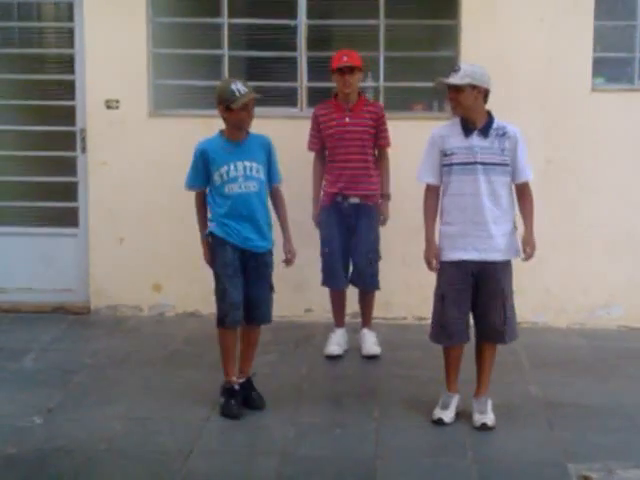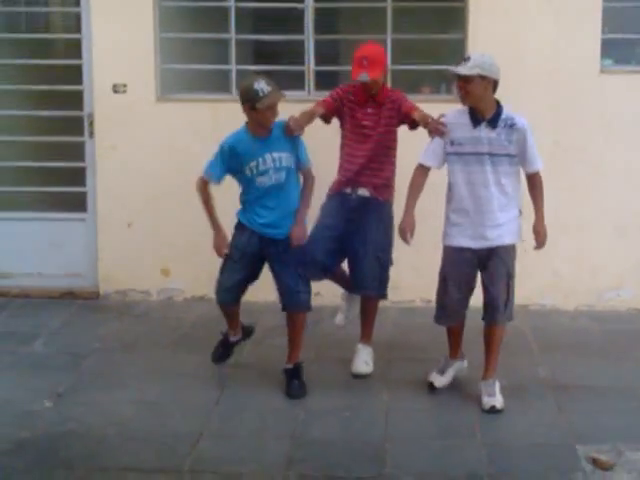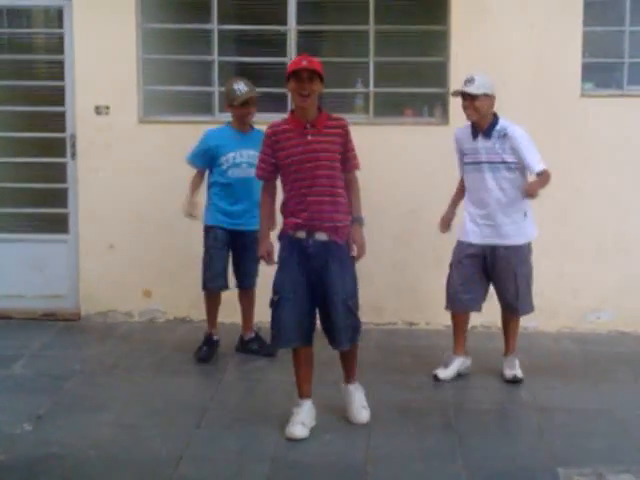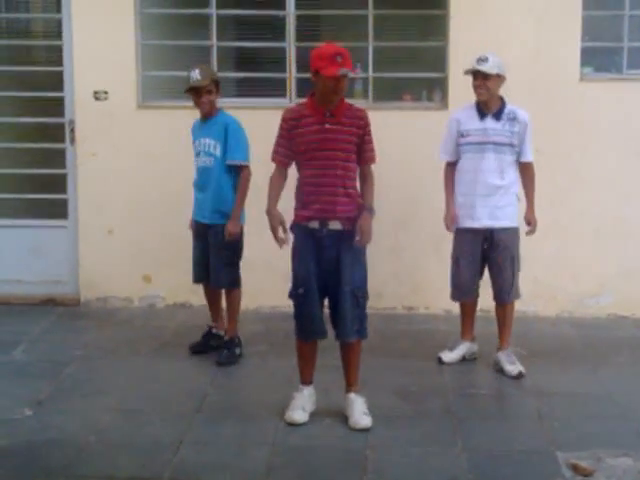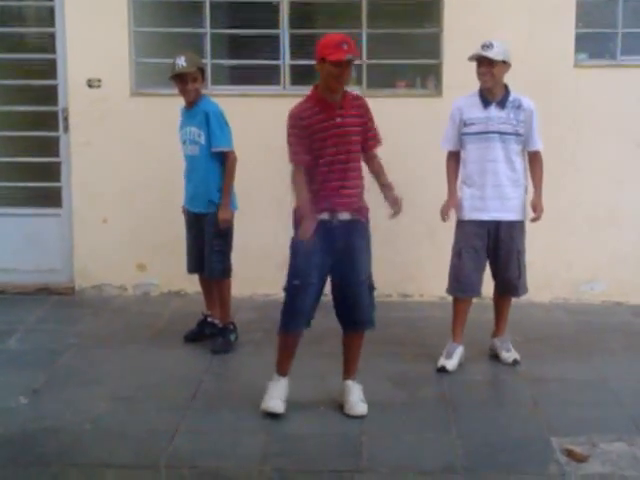
dt=1s
person 1, frame 1
left shoulder: (375, 112)
right shoulder: (321, 114)
left elbow: (382, 156)
right elbow: (319, 159)
left wrist: (385, 197)
right wrist: (315, 201)
left hip: (365, 201)
right hip: (333, 201)
left knee: (366, 267)
right knee: (333, 266)
left ankle: (367, 329)
right ankle: (338, 330)
person 1, frame 2
left shoulder: (395, 100)
right shoulder: (345, 95)
left elbow: (417, 114)
right elbow: (317, 110)
left wrist: (429, 122)
right wrist: (300, 120)
left hip: (376, 198)
right hip: (342, 193)
left knee: (371, 273)
right knee: (314, 257)
left ankle: (365, 345)
right ankle: (350, 290)
person 1, frame 3
left shoulder: (339, 127)
right shoulder: (276, 133)
left elbow: (350, 177)
right elbow: (268, 187)
left wrist: (357, 224)
right wrist: (264, 235)
left hip: (335, 236)
right hip: (295, 239)
left knee: (343, 317)
right knee: (294, 320)
left ankle: (352, 384)
right ankle: (305, 404)
person 1, frame 4
left shoulder: (358, 118)
right shoulder: (294, 117)
left elbow: (366, 172)
right elbow: (281, 168)
left wrist: (367, 212)
right wrist: (272, 208)
left hip: (347, 228)
right hip: (308, 228)
left knee: (351, 312)
right knee: (307, 311)
left ankle: (353, 395)
right ankle: (305, 390)
person 1, frame 5
left shoulder: (359, 106)
right shoulder: (301, 114)
left elbow: (369, 154)
right elbow: (299, 172)
left wrist: (386, 187)
right wrist: (305, 215)
left hip: (353, 220)
right hip: (316, 222)
left knee: (358, 304)
right knee: (298, 301)
left ankle: (351, 383)
right ankle: (280, 379)
person 2, frame 1
left shoulder: (510, 136)
right shoulder: (441, 137)
left elbow: (523, 187)
right elbow: (432, 190)
left wrist: (529, 230)
right wrist: (429, 239)
left hip: (496, 248)
right hip: (454, 248)
left knee: (492, 324)
right knee: (451, 322)
left ankle: (482, 397)
right ankle: (451, 393)
person 2, frame 2
left shoulder: (517, 126)
right shoulder: (449, 123)
left elbow: (533, 174)
right elbow: (424, 167)
left wrist: (540, 218)
right wrist: (409, 211)
left hip: (501, 233)
right hip: (460, 233)
left knee: (497, 307)
right knee: (451, 303)
left ankle: (490, 379)
right ankle: (455, 359)
person 2, frame 3
left shoulder: (513, 134)
right shoulder: (461, 136)
left elbow: (542, 172)
left wrist: (536, 185)
right wrist: (451, 209)
left hip: (511, 232)
right hip: (473, 232)
left knee: (513, 298)
right knee: (459, 292)
left ankle: (509, 357)
right ankle: (460, 356)
person 2, frame 4
left shoulder: (519, 119)
right shoulder: (459, 119)
left elbow: (526, 165)
right elbow: (451, 165)
left wrist: (531, 208)
right wrist: (449, 205)
left hip: (504, 217)
right hip: (468, 216)
left knee: (506, 284)
right knee: (466, 281)
left ankle: (504, 350)
right ankle: (467, 342)
person 2, frame 5
left shoulder: (524, 108)
right shoulder: (462, 107)
left elbow: (533, 154)
right elbow: (453, 154)
left wrist: (537, 194)
right wrist: (451, 194)
left hip: (510, 208)
right hip: (472, 208)
left knee: (508, 276)
right knee: (464, 276)
left ankle: (499, 338)
right ankle: (456, 343)
person 3, frame 1
left shoulder: (264, 145)
right shoulder: (206, 149)
left elbow: (274, 192)
right elbow: (200, 197)
left wrist: (287, 238)
right wrist: (205, 243)
left hip: (260, 243)
right hip: (225, 242)
left knee: (256, 315)
right knee: (231, 312)
left ankle: (244, 379)
right ankle: (229, 384)
person 3, frame 2
left shoulder: (288, 132)
right shoulder: (233, 145)
left elbow: (307, 175)
right elbow: (204, 184)
left wrist: (300, 220)
right wrist: (217, 231)
left hip: (285, 231)
right hip: (250, 229)
left knee: (297, 301)
right knee: (227, 292)
left ankle: (293, 367)
right ankle: (235, 333)
person 3, frame 3
left shoulder: (263, 139)
right shoulder: (212, 138)
right elbow: (199, 174)
right wrist: (191, 198)
left hip: (250, 223)
right hip: (218, 222)
left knee: (247, 282)
right knee: (213, 283)
left ankle: (248, 335)
right ankle: (211, 336)
person 3, frame 4
left shoulder: (229, 125)
right shoulder: (196, 128)
left elbow: (244, 172)
left wrist: (235, 217)
left hip: (224, 217)
right hip: (201, 217)
left knee: (228, 279)
right knee: (205, 276)
left ankle: (232, 338)
right ankle: (216, 330)
person 3, frame 5
left shoulder: (211, 111)
right shoulder: (185, 113)
left elbow: (229, 157)
left wrist: (226, 204)
left hip: (214, 206)
right hip: (194, 205)
left knee: (218, 267)
right knee: (200, 266)
left ankle: (227, 325)
right ankle: (211, 318)
